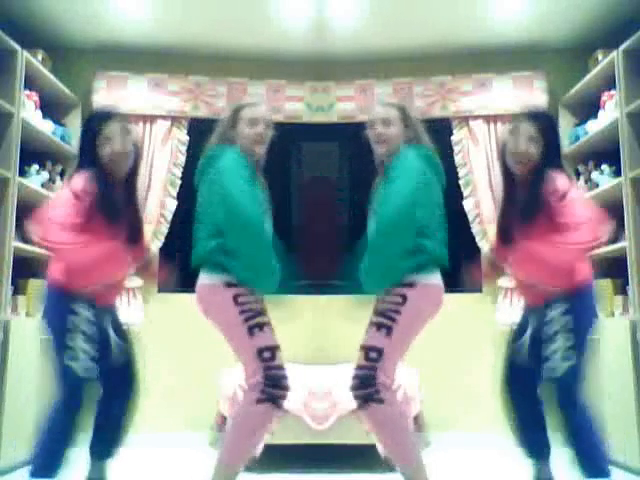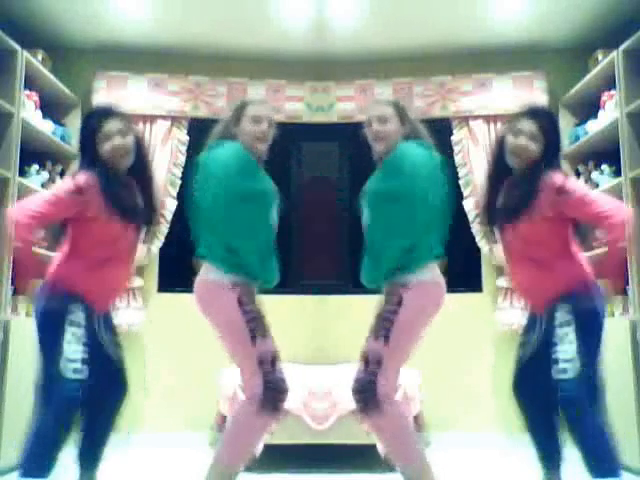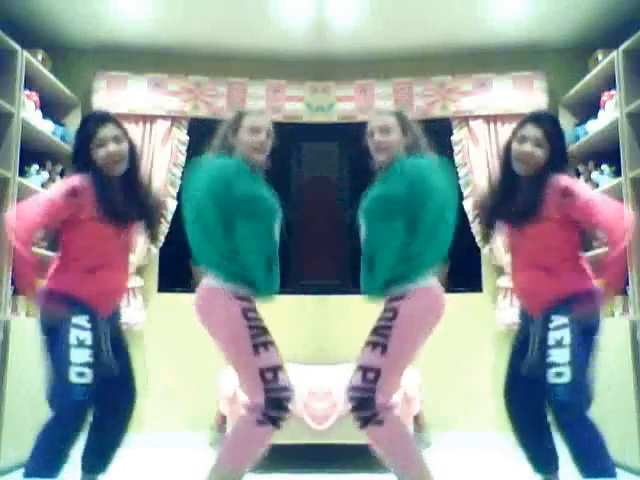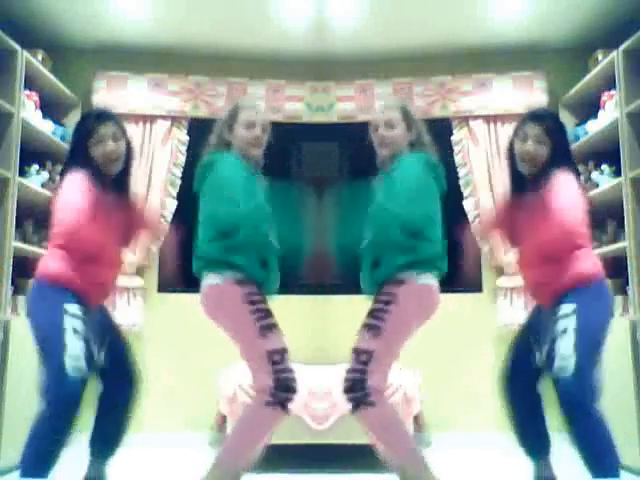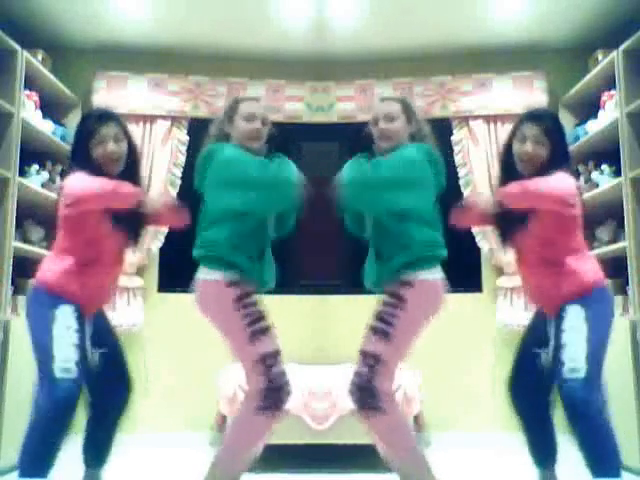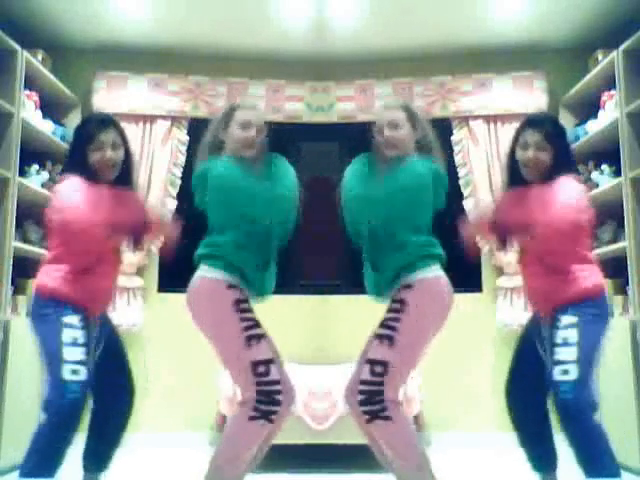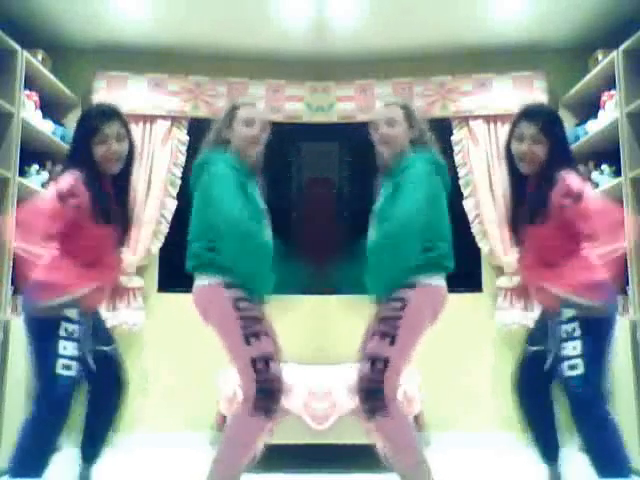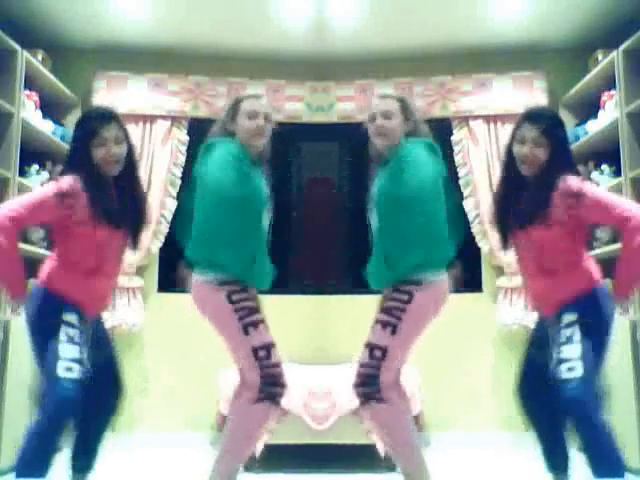
dt=0.2s
person 1, frame 1
left shoulder: (410, 163)
right shoulder: (391, 173)
left elbow: (399, 218)
left wrist: (371, 275)
left hip: (413, 286)
right hip: (397, 288)
left knee: (370, 381)
right knee: (369, 384)
person 1, frame 2
left shoulder: (408, 158)
right shoulder: (388, 172)
left elbow: (426, 175)
left wrist: (420, 255)
left hip: (413, 287)
right hip: (401, 287)
left knee: (370, 390)
right knee: (369, 390)
person 1, frame 3
left shoulder: (414, 172)
right shoulder: (387, 184)
left elbow: (442, 193)
left wrist: (423, 263)
left hip: (415, 296)
right hip: (403, 299)
left knee: (367, 399)
right knee: (361, 397)
person 1, frame 4
left shoulder: (411, 170)
right shoulder: (395, 175)
left elbow: (392, 219)
left hip: (408, 285)
right hip: (398, 287)
left knee: (361, 385)
right knee: (362, 385)
person 1, frame 5
left shoulder: (414, 160)
right shoulder: (395, 167)
left elbow: (357, 184)
right elbow: (365, 222)
left wrist: (351, 172)
right wrist: (351, 190)
left hip: (416, 284)
right hip: (401, 285)
left knee: (370, 388)
right knee: (367, 388)
person 1, frame 6
left shoulder: (416, 175)
right shoulder: (391, 177)
left elbow: (360, 203)
right elbow: (363, 230)
left wrist: (356, 173)
left hip: (421, 289)
right hip: (408, 293)
left knee: (375, 395)
right knee: (358, 395)
person 1, frame 7
left shoulder: (417, 171)
right shoulder: (392, 177)
left elbow: (404, 228)
left wrist: (364, 276)
left hip: (413, 288)
right hip: (396, 292)
left knee: (375, 391)
right knee: (372, 392)
person 1, frame 8
left shoulder: (412, 157)
right shoulder: (387, 168)
left elbow: (426, 188)
left wrist: (432, 257)
left hip: (418, 283)
right hip: (401, 284)
left knee: (371, 382)
right knee: (383, 383)
person 2, frame 1
left shoulder: (249, 174)
right shoulder: (229, 164)
right elbow: (241, 220)
right wrist: (268, 275)
left hip: (242, 289)
right hip: (225, 286)
left knee: (270, 384)
right knee: (269, 382)
person 2, frame 2
left shoulder: (252, 172)
right shoulder: (232, 158)
right elbow: (214, 179)
right wrist: (218, 254)
left hip: (238, 288)
right hip: (226, 287)
left knee: (271, 390)
right knee: (269, 390)
person 2, frame 3
left shoulder: (253, 184)
right shoulder: (223, 172)
right elbow: (199, 194)
right wrist: (216, 264)
left hip: (236, 299)
right hip: (224, 296)
left knee: (278, 397)
right knee: (273, 400)
person 2, frame 4
left shoulder: (244, 175)
right shoulder: (228, 170)
right elbow: (246, 219)
left hip: (242, 287)
right hip: (231, 285)
left knee: (278, 385)
right knee: (278, 385)
person 2, frame 5
left shoulder: (248, 167)
right shoulder: (225, 160)
left elbow: (279, 220)
right elbow: (282, 185)
left wrist: (288, 189)
right wrist: (287, 172)
left hip: (238, 286)
right hip: (223, 284)
left knee: (272, 388)
right knee: (269, 388)
person 2, frame 6
left shoulder: (246, 177)
right shoulder: (222, 175)
left elbow: (278, 228)
right elbow: (278, 206)
right wrist: (283, 173)
left hip: (231, 293)
right hip: (217, 289)
left knee: (281, 395)
right knee: (264, 396)
person 2, frame 7
left shoulder: (248, 178)
right shoulder: (222, 171)
right elbow: (234, 228)
right wrist: (274, 278)
left hip: (244, 292)
right hip: (227, 289)
left knee: (266, 391)
right knee: (264, 391)
person 2, frame 8
left shoulder: (253, 168)
right shoulder: (228, 157)
right elbow: (214, 190)
right wrist: (207, 258)
left hip: (239, 285)
right hip: (221, 284)
left knee: (257, 383)
right knee: (268, 382)
person 3, frame 1
left shoulder: (555, 185)
right shoulder: (516, 191)
left elbow: (588, 230)
left wrist: (536, 260)
right wrist: (494, 260)
left hip: (567, 299)
right hip: (537, 304)
left knee: (566, 392)
right knee: (518, 384)
person 3, frame 2
left shoulder: (555, 186)
right shoulder: (507, 187)
left elbow: (618, 217)
left wrist: (608, 277)
left hip: (571, 302)
right hip: (539, 307)
left knee: (573, 397)
right knee: (528, 389)
person 3, frame 3
left shoulder: (562, 188)
right shoulder: (511, 193)
left elbow: (621, 222)
left wrist: (607, 286)
left hip: (570, 308)
right hip: (535, 311)
left knee: (565, 401)
right knee: (518, 396)
person 3, frame 4
left shoulder: (561, 181)
right shoulder: (523, 190)
left elbow: (565, 227)
right elbow: (498, 224)
left hip: (581, 296)
right hip: (548, 302)
left knee: (573, 390)
right knee: (517, 379)
person 3, frame 5
left shoulder: (560, 181)
right shoulder: (514, 189)
left elbow: (550, 193)
right elbow: (465, 216)
left wrist: (503, 196)
right wrist: (475, 207)
left hip: (583, 301)
right hip: (548, 307)
left knee: (579, 395)
right knee: (524, 389)
person 3, frame 6
left shoulder: (568, 187)
right shoulder: (522, 193)
left elbow: (558, 215)
left wrist: (503, 207)
right wrist: (480, 222)
left hip: (579, 306)
right hip: (544, 307)
left knee: (571, 399)
right knee: (520, 394)
person 3, frame 7
left shoulder: (566, 186)
right shoulder: (524, 189)
left elbow: (608, 235)
left wrist: (572, 286)
right wrist: (531, 284)
left hip: (585, 304)
right hip: (554, 306)
left knee: (583, 394)
right knee: (529, 385)
person 3, frame 8
left shoulder: (569, 189)
right shoulder: (514, 193)
left hip: (580, 305)
right hip: (551, 310)
left knee: (577, 398)
right knee: (532, 392)
person 4, frame 1
left shoulder: (123, 191)
right shoulder: (84, 185)
right elbow: (49, 229)
left wrist: (146, 261)
right wrist: (105, 260)
left hip: (102, 304)
right hip: (72, 299)
left knee: (121, 383)
right knee: (73, 390)
person 4, frame 2
left shoulder: (132, 188)
right shoulder: (84, 185)
right elbow: (21, 216)
right wrist: (30, 278)
left hip: (100, 307)
right hip: (68, 303)
left knee: (111, 390)
right knee: (65, 398)
person 4, frame 3
left shoulder: (128, 193)
right shoulder: (77, 188)
right elbow: (18, 222)
right wrist: (32, 287)
left hip: (104, 311)
right hip: (69, 309)
left knee: (121, 397)
right knee: (73, 402)
person 4, frame 4
left shoulder: (115, 190)
right shoulder: (79, 181)
right elbow: (74, 228)
left hip: (91, 302)
right hip: (58, 295)
left knee: (122, 380)
right knee: (66, 389)
person 4, frame 5
left shoulder: (124, 189)
right shoulder: (79, 181)
left elbow: (173, 216)
right elbow: (90, 193)
left wrist: (165, 207)
right wrist: (136, 197)
left hip: (91, 307)
right hip: (56, 301)
left knee: (115, 389)
right knee: (60, 394)
person 4, frame 6
left shoulder: (118, 192)
right shoulder: (72, 187)
left elbow: (154, 226)
right elbow: (84, 213)
left wrist: (157, 223)
right wrist: (136, 207)
left hip: (95, 306)
right hip: (60, 306)
left knee: (119, 396)
right knee: (68, 400)
person 4, frame 7
left shoulder: (116, 189)
right shoulder: (73, 186)
right elbow: (31, 237)
left wrist: (108, 284)
right wrist: (66, 287)
left hip: (85, 306)
right hip: (54, 304)
left knee: (110, 386)
right knee: (56, 394)
person 4, frame 8
left shoulder: (125, 192)
right shoulder: (70, 188)
left hip: (89, 310)
right hip: (59, 305)
left knee: (107, 392)
right knee: (63, 398)
